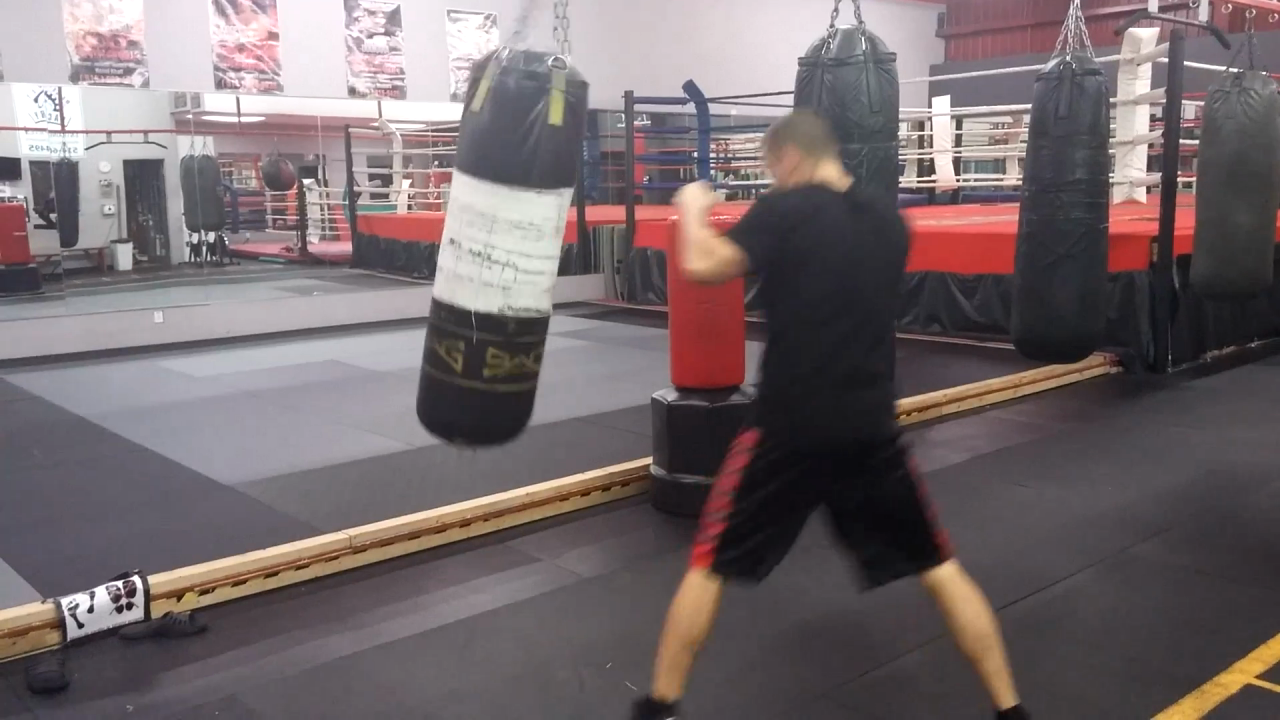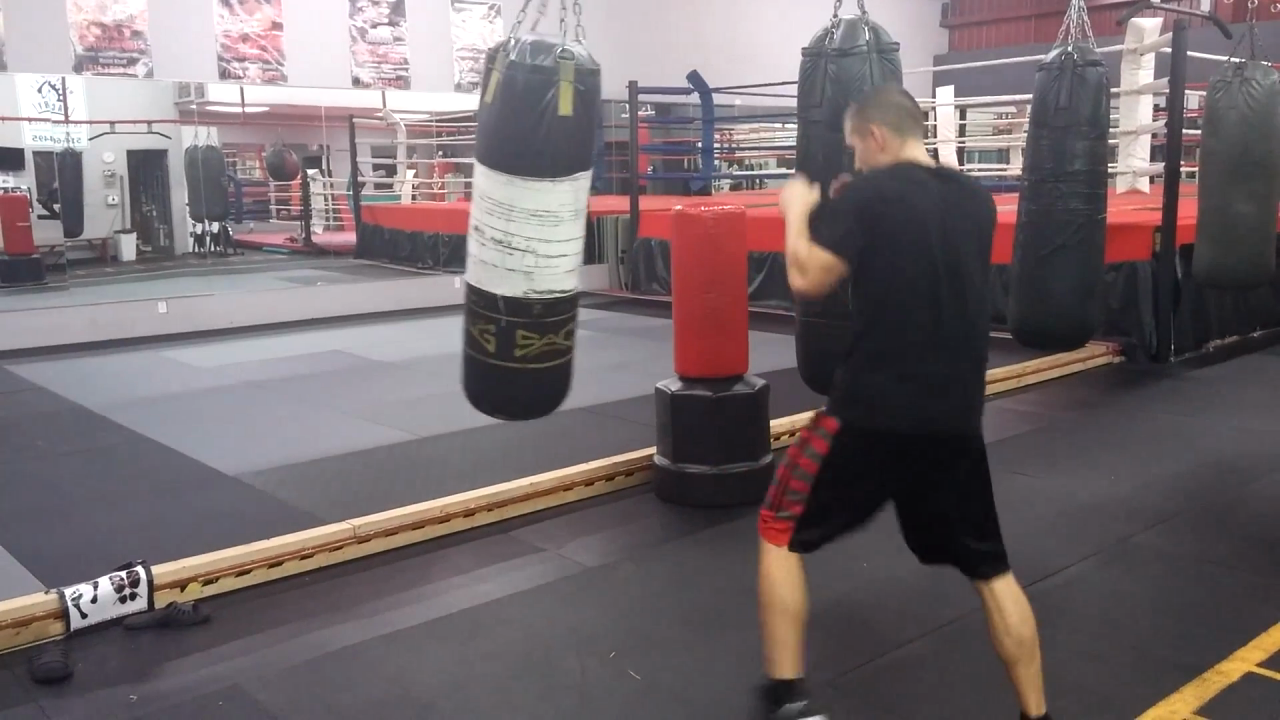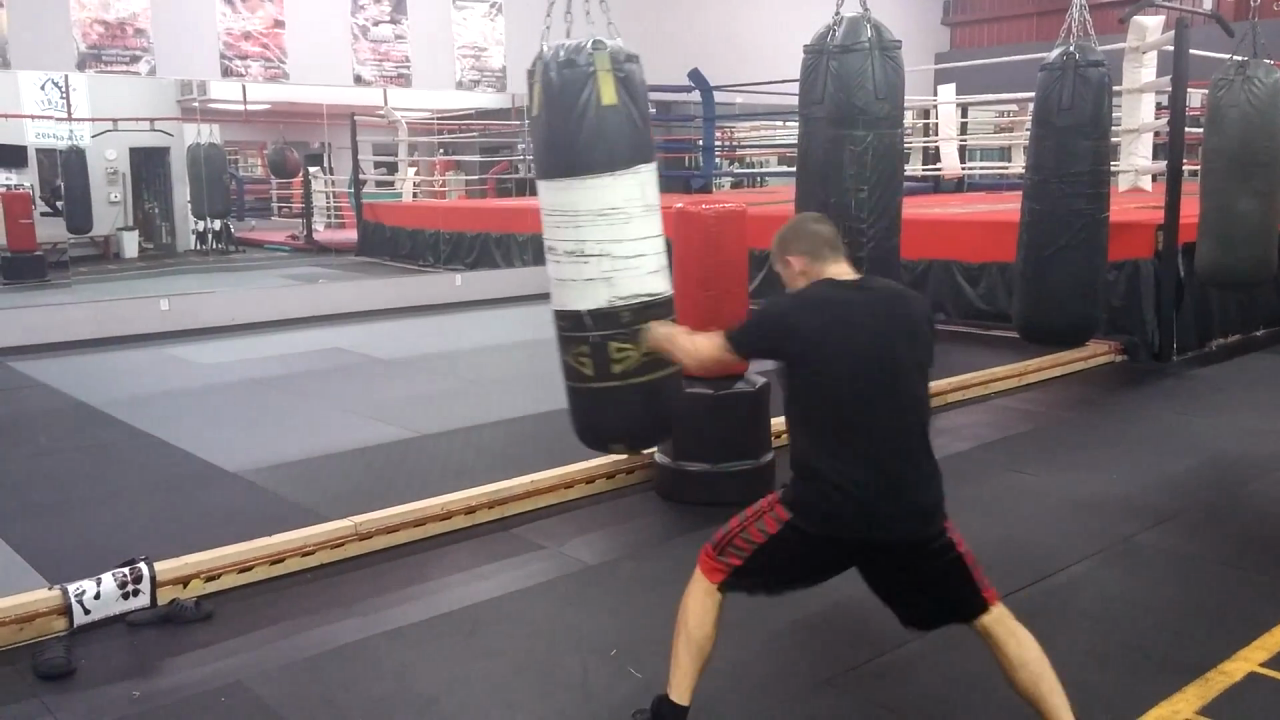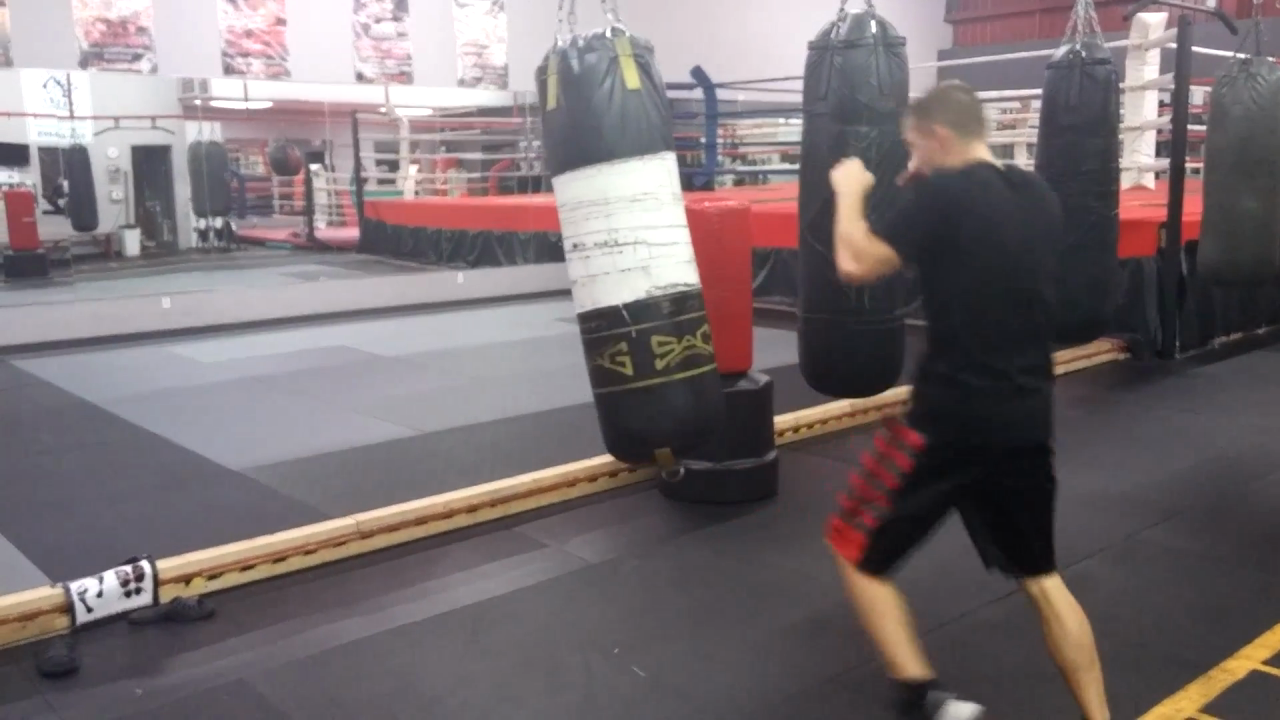
dt=0.4s
person 1, frame 1
left shoulder: (784, 212)
right shoulder: (890, 223)
left elbow: (702, 265)
left wrist: (694, 207)
left hip: (791, 427)
right hip: (870, 427)
left knee: (709, 563)
right knee: (936, 569)
person 1, frame 2
left shoulder: (868, 192)
right shoulder: (976, 200)
left elbow: (807, 281)
left wrist: (798, 212)
left hip: (870, 413)
right hip: (955, 417)
left knee: (780, 535)
right knee: (989, 573)
person 1, frame 3
left shoulder: (792, 315)
right shoulder: (911, 309)
left elbow: (701, 355)
left wrist: (663, 334)
left hip: (821, 509)
right hip: (914, 511)
left knee: (712, 572)
right knee: (990, 615)
person 1, frame 4
left shoulder: (941, 192)
right shoulder: (1037, 197)
left elbow: (857, 265)
left wrist: (849, 191)
left hip: (948, 417)
right hip: (1026, 421)
left knee: (854, 546)
right knee: (1040, 578)
